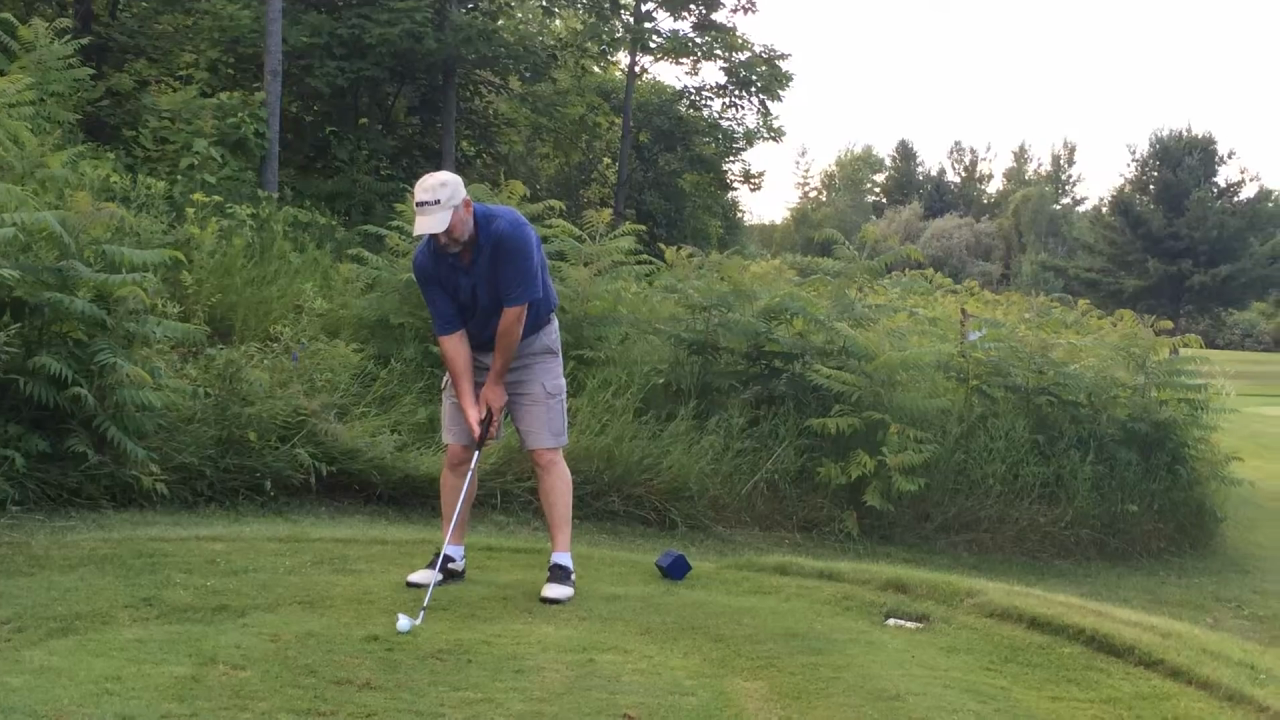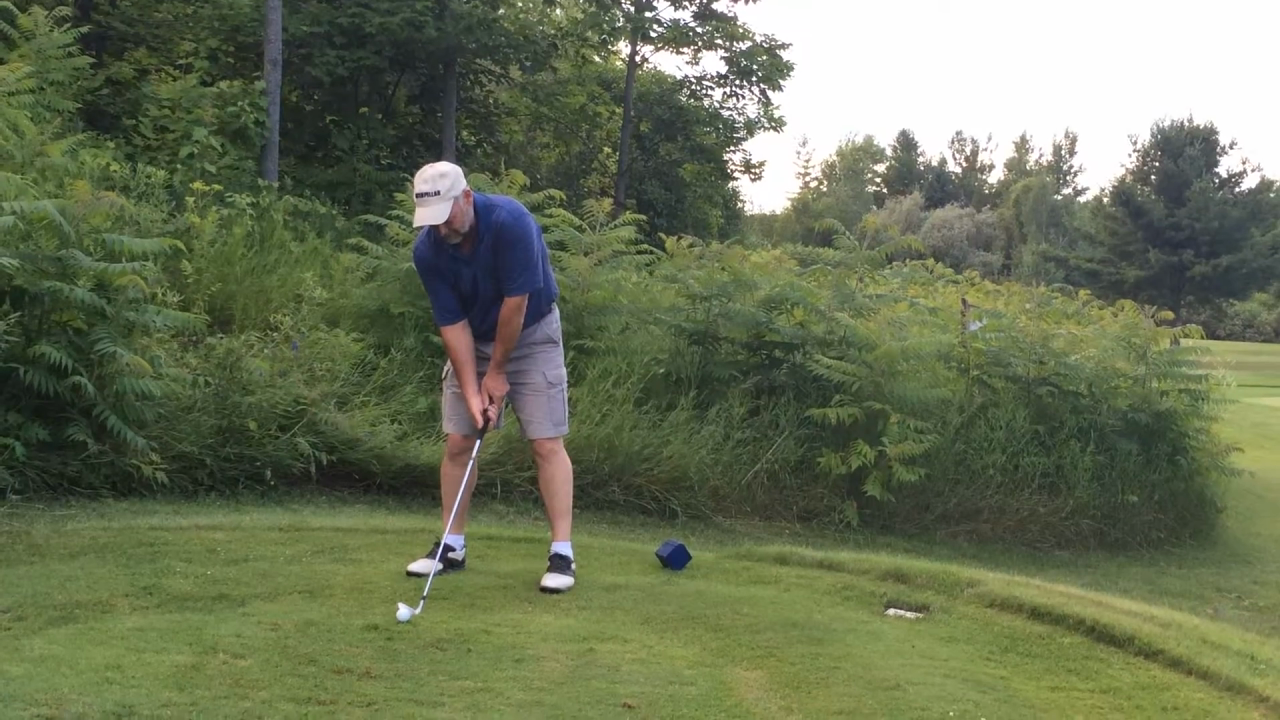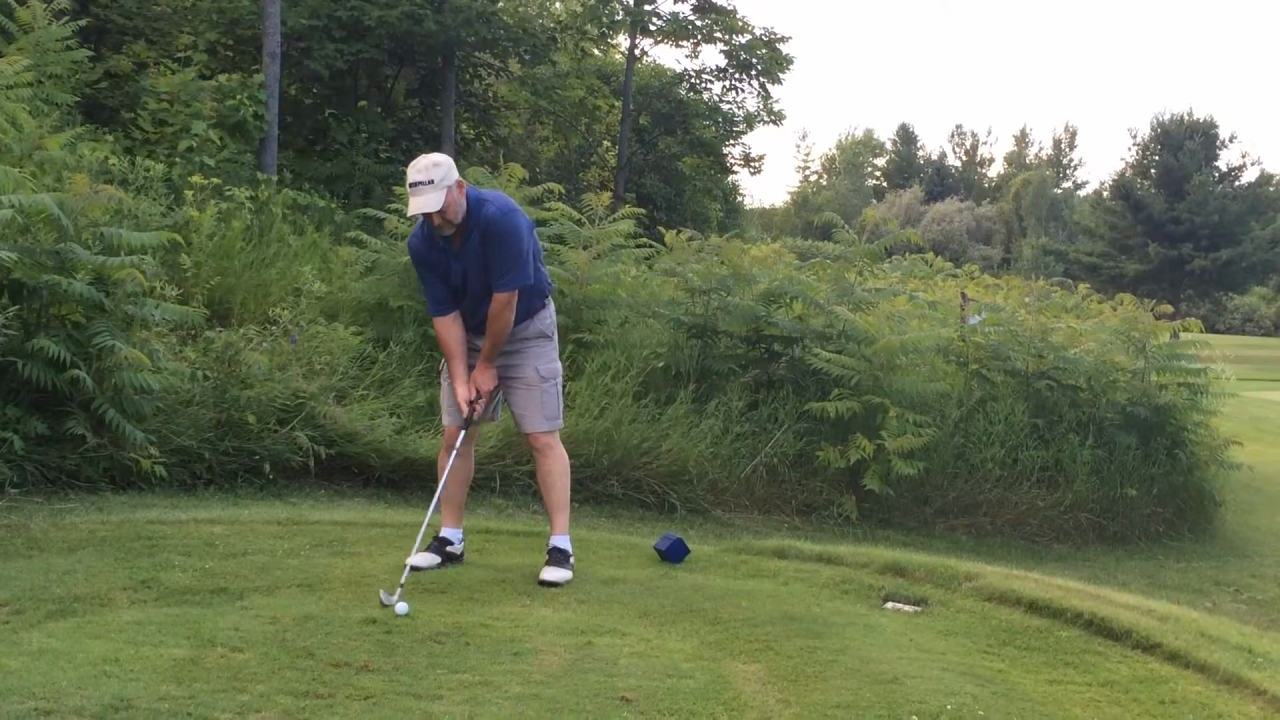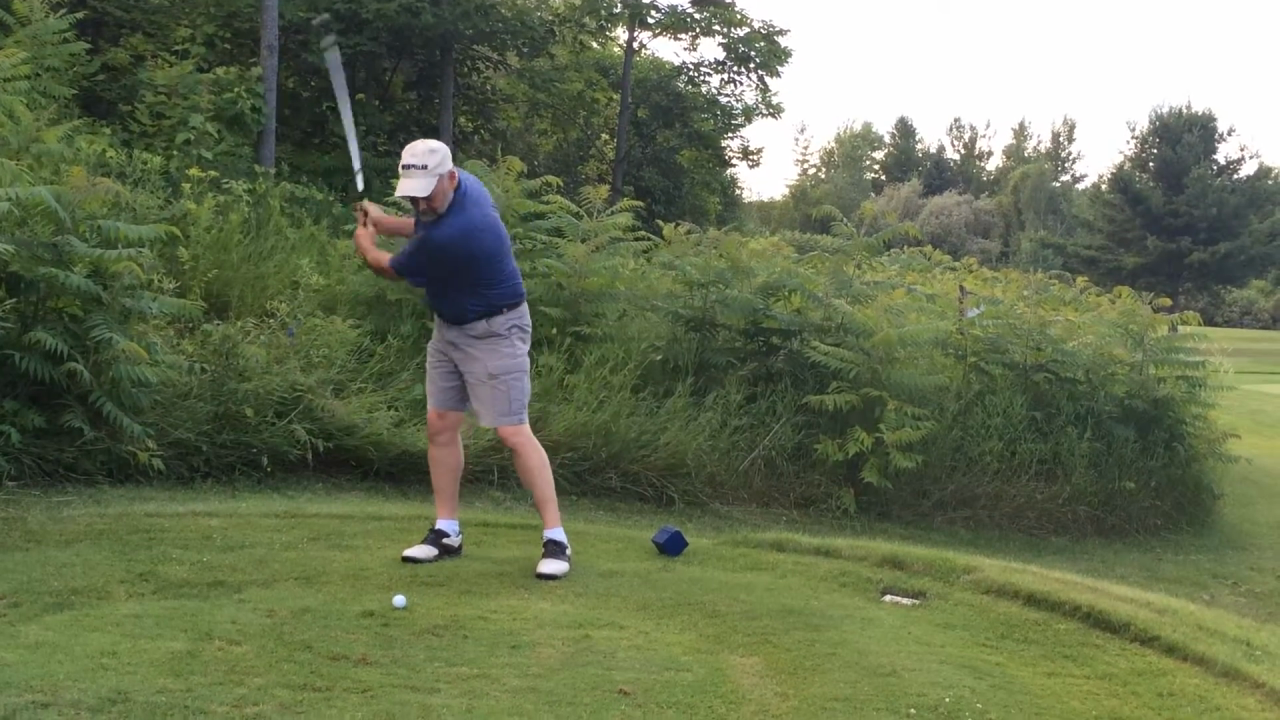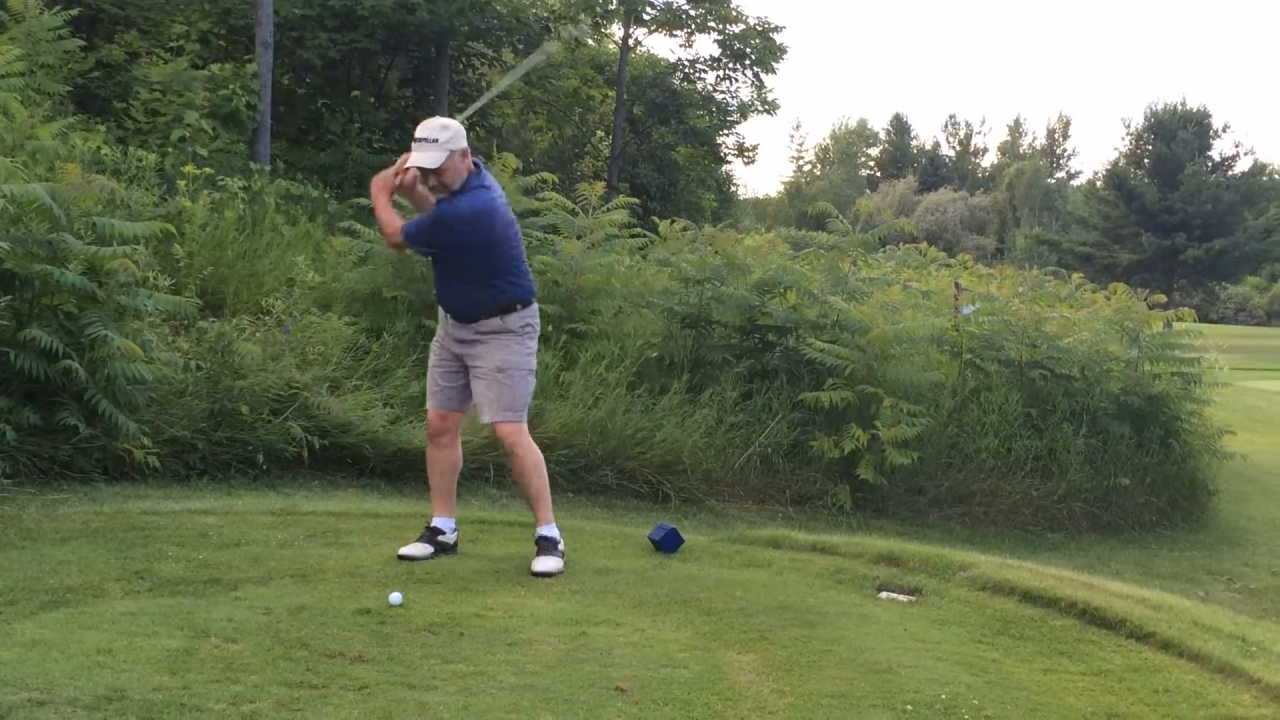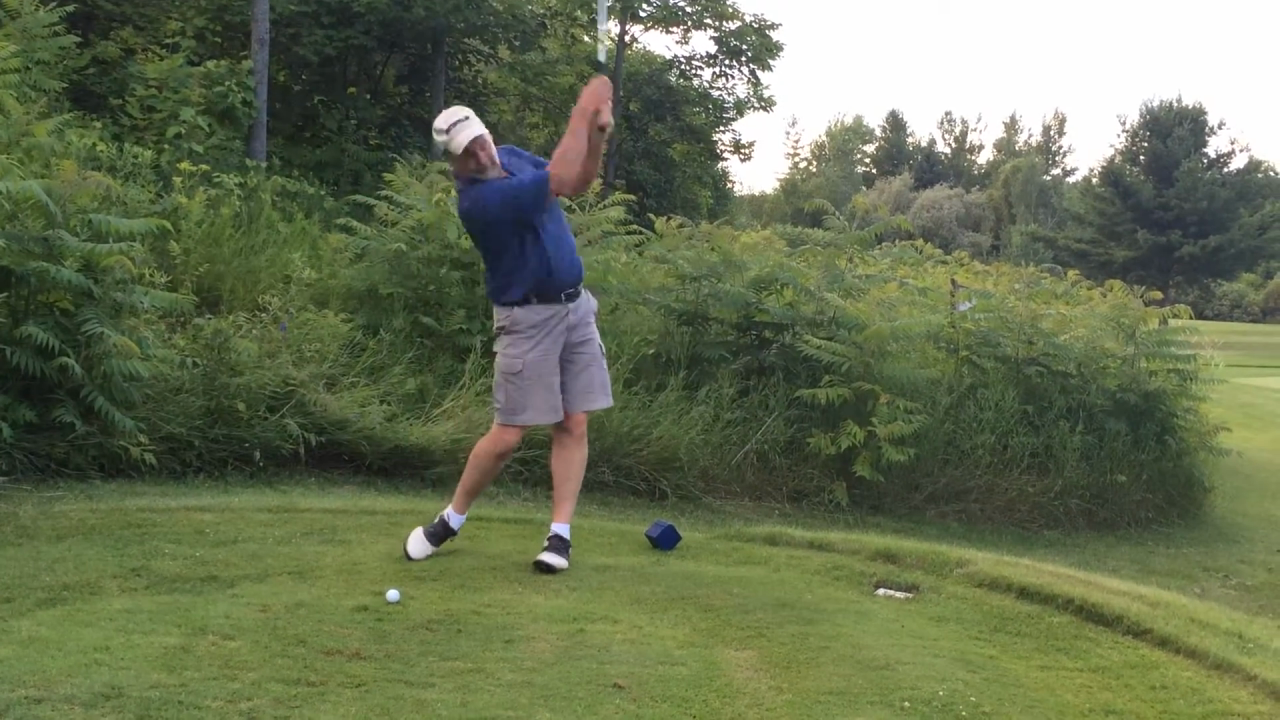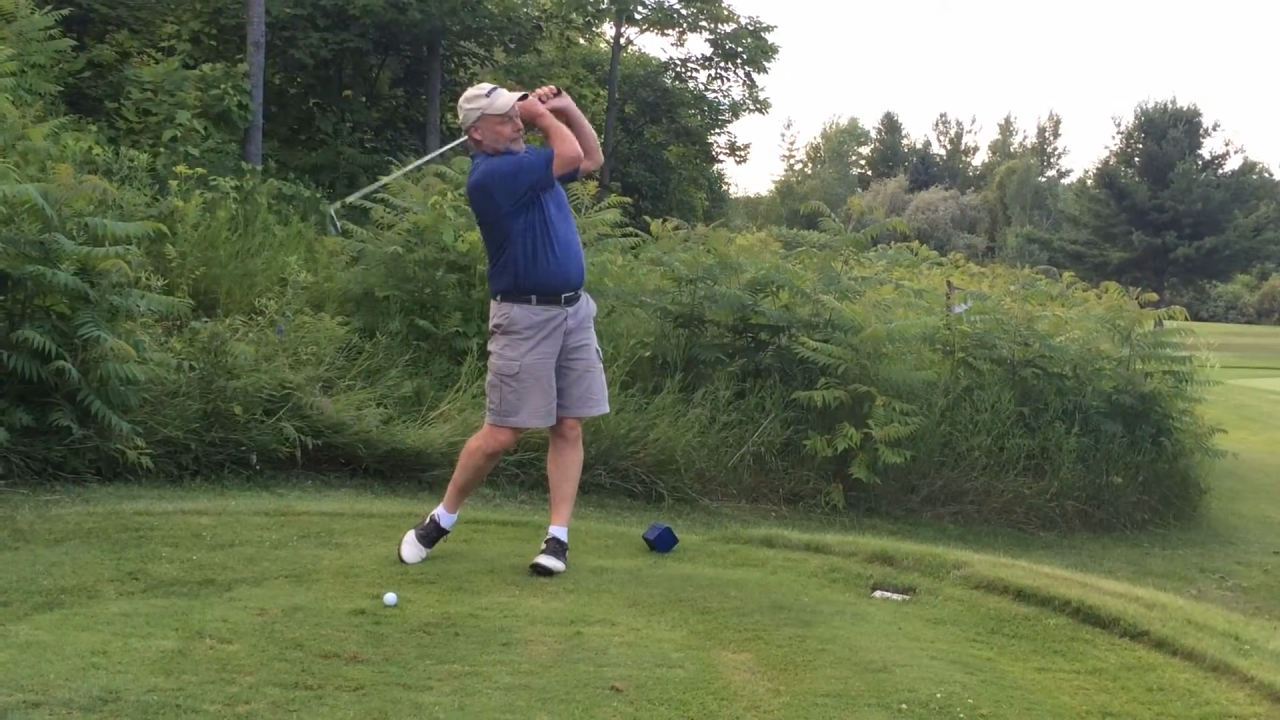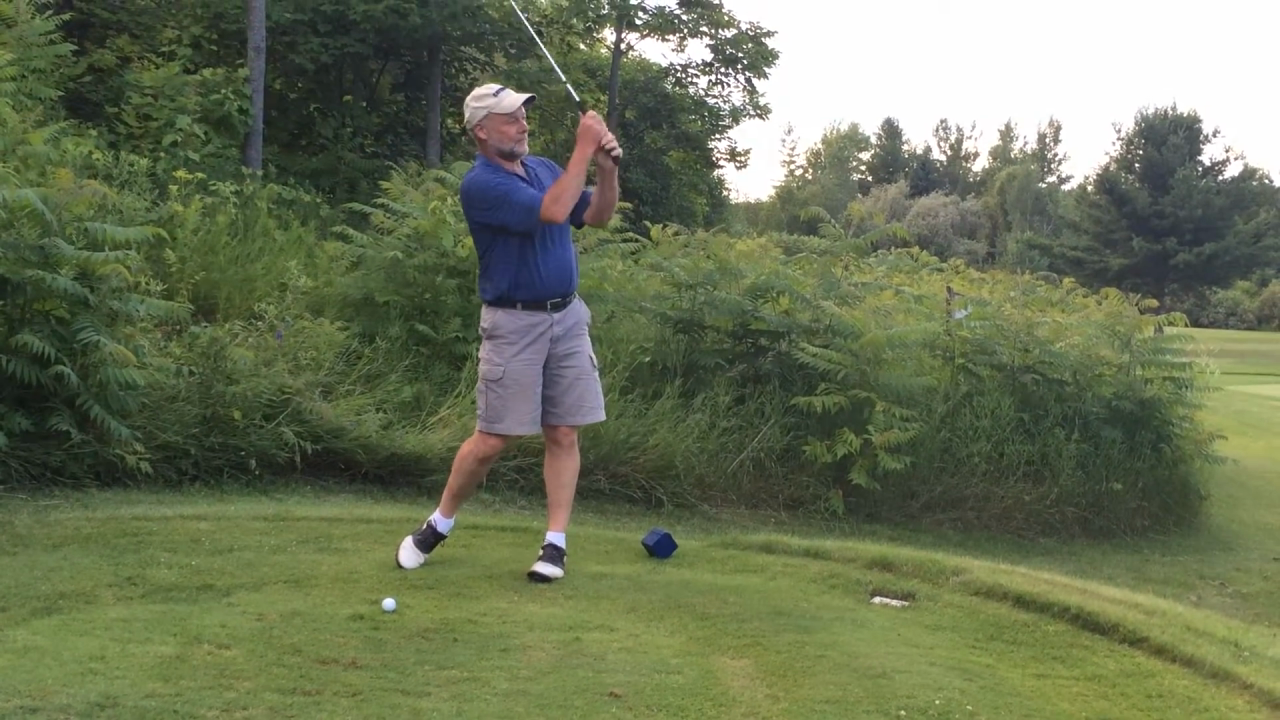
dt=0.5s
person 1, frame 1
left shoulder: (510, 231)
right shoulder: (426, 259)
left elbow: (515, 313)
right elbow: (450, 333)
left wrist: (496, 382)
right wrist: (467, 402)
left hip: (530, 347)
right hip: (470, 352)
left knee: (546, 454)
right knee: (457, 453)
left ankle: (561, 564)
right ankle: (452, 555)
person 1, frame 2
left shoulder: (510, 221)
right shoulder: (427, 249)
left elbow: (516, 302)
right elbow: (452, 323)
left wrist: (498, 371)
right wrist: (471, 391)
left hip: (531, 336)
right hip: (471, 341)
left knee: (547, 443)
right knee: (458, 442)
left ankle: (562, 553)
right ankle: (452, 546)
person 1, frame 3
left shoulder: (501, 218)
right shoulder: (421, 241)
left elbow: (504, 299)
right elbow: (444, 313)
left wrist: (486, 366)
right wrist: (459, 378)
left hip: (527, 331)
right hip: (470, 335)
left knee: (543, 438)
right knee: (454, 435)
left ankle: (560, 546)
right ankle: (449, 538)
person 1, frame 4
left shoulder: (453, 236)
right shoulder: (461, 185)
left elbow: (397, 270)
left wrist: (366, 247)
right wrist: (388, 223)
left hip: (494, 330)
right hip: (449, 325)
left knee: (513, 433)
right knee: (440, 425)
left ankle: (555, 538)
right ankle: (446, 531)
person 1, frame 5
left shoulder: (468, 210)
right shoulder: (470, 180)
left elbow: (397, 236)
right elbow: (438, 219)
left wrist: (380, 191)
right wrist: (412, 189)
left hip: (506, 329)
right hip: (455, 323)
left knee: (509, 432)
right knee: (439, 425)
left ankle: (549, 536)
right ankle: (443, 528)
person 1, frame 6
left shoulder: (511, 158)
right shoulder: (479, 202)
left elbow: (576, 180)
right elbow: (561, 181)
left wrist: (597, 133)
right wrist: (581, 110)
left hip: (574, 306)
right hip: (526, 319)
left knee: (574, 425)
right knee: (508, 434)
left ankle: (560, 532)
right ankle: (451, 519)
person 1, frame 7
left shoulder: (526, 157)
right shoulder: (490, 176)
left elbow: (592, 158)
right elbow: (570, 156)
left wrist: (565, 107)
right wrist: (543, 114)
left hip: (575, 309)
right hip: (524, 317)
left knee: (569, 428)
right knee: (502, 433)
left ankle: (558, 536)
right ankle: (441, 518)
person 1, frame 8
left shoulder: (543, 167)
right shoulder: (480, 185)
left elbow: (597, 217)
right elbow: (552, 212)
left wrist: (607, 166)
right wrist: (583, 147)
left hip: (568, 316)
right hip: (514, 322)
left knee: (564, 434)
right knee: (492, 439)
left ankle: (555, 542)
right ankle: (437, 524)
